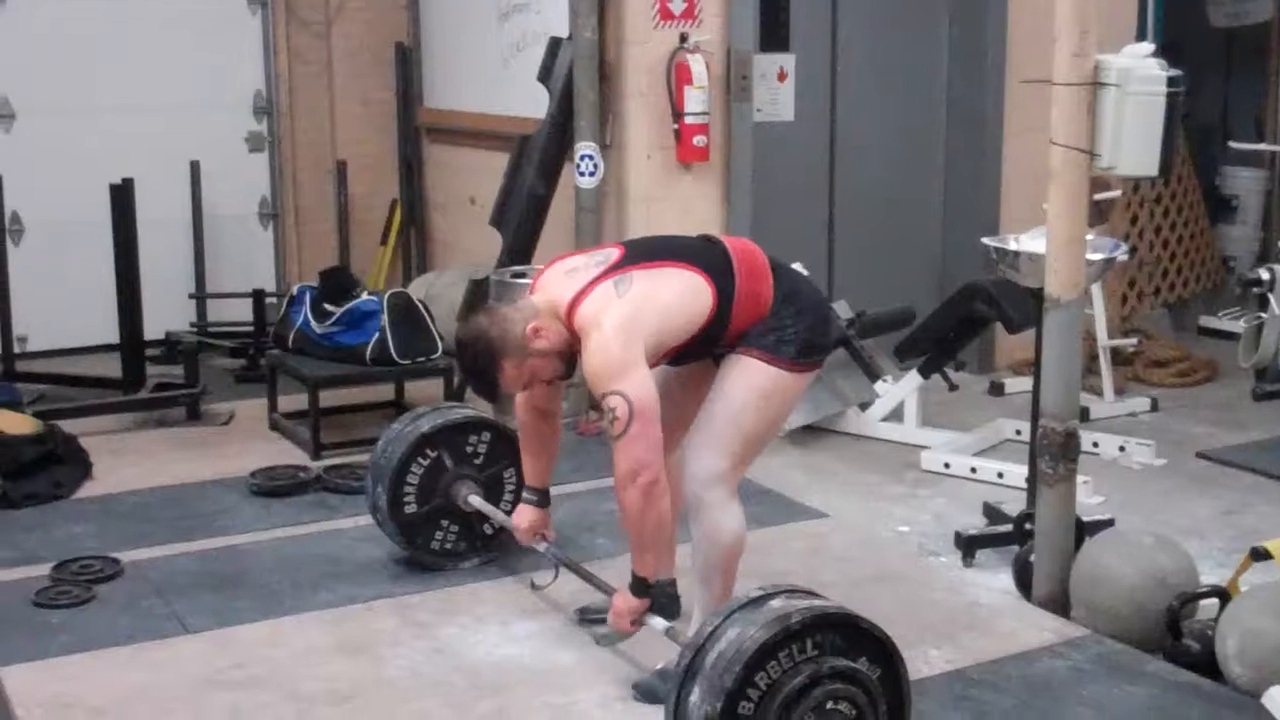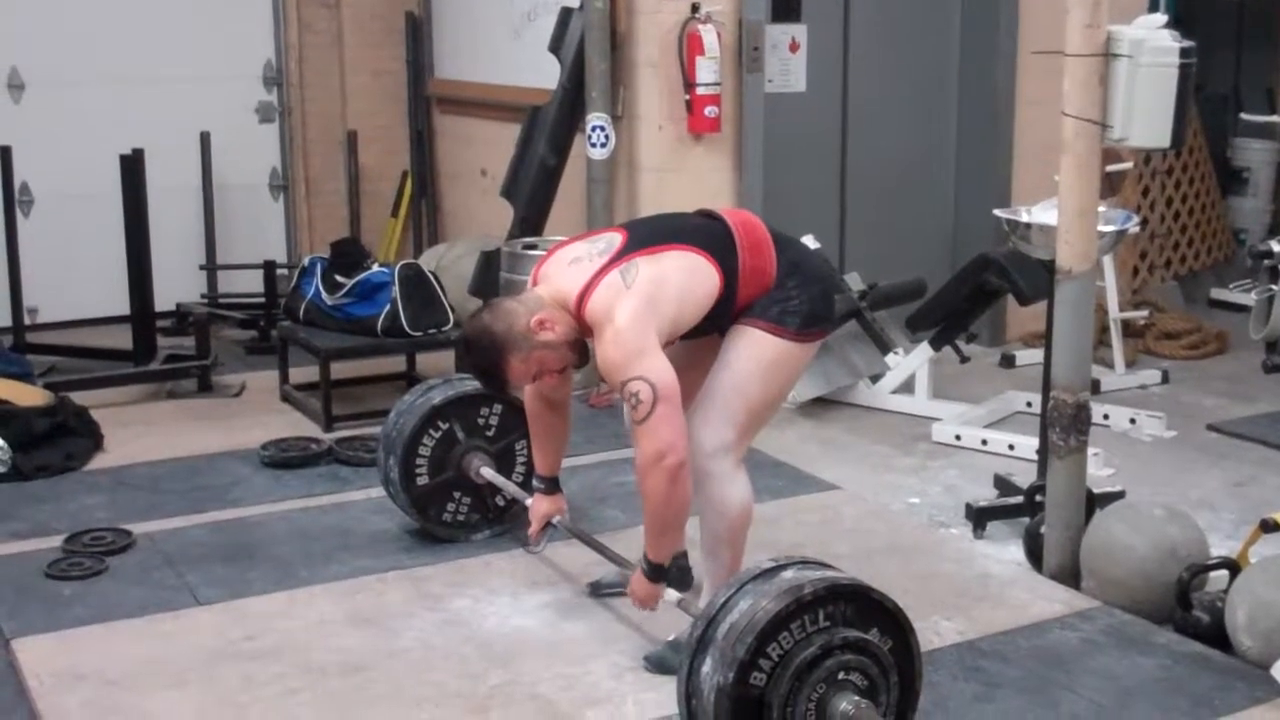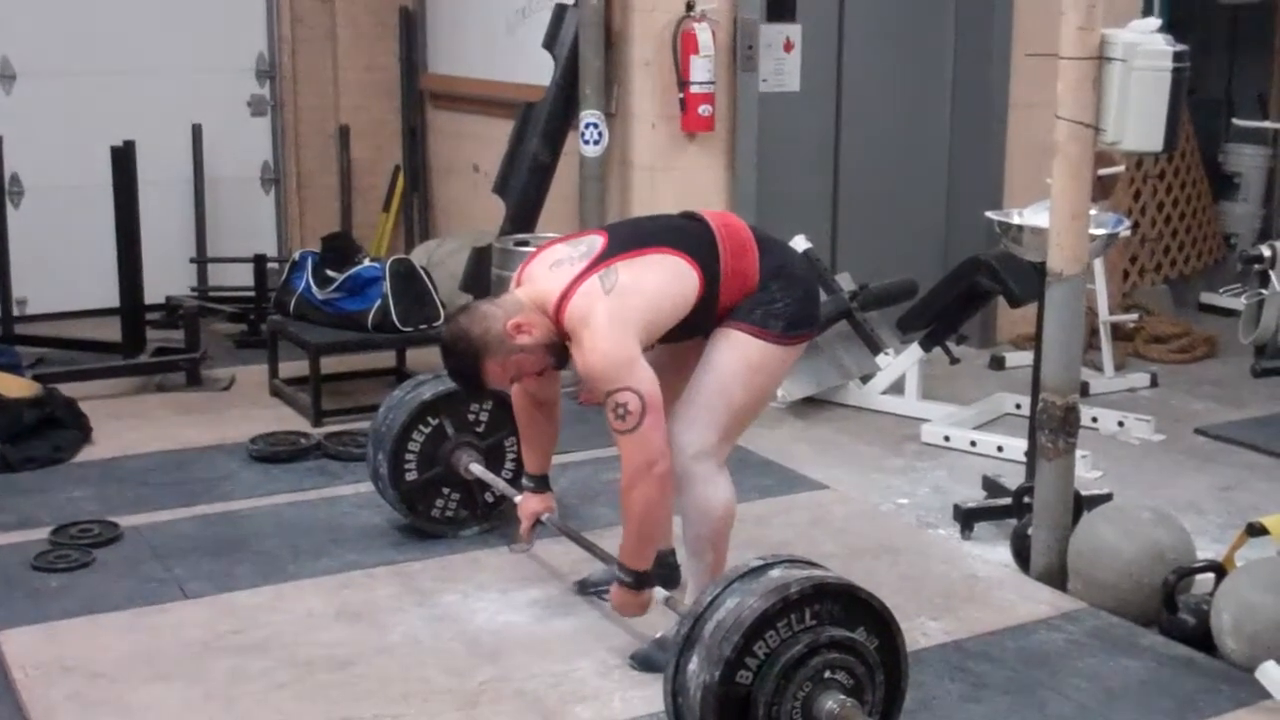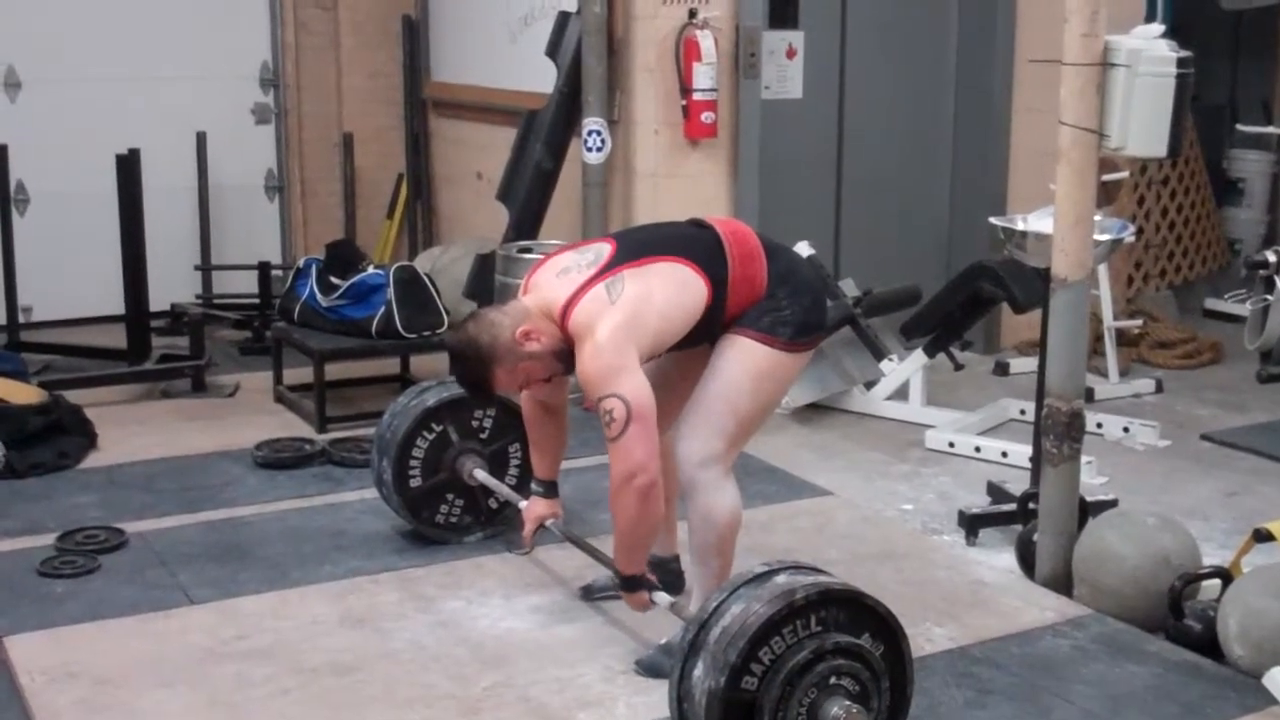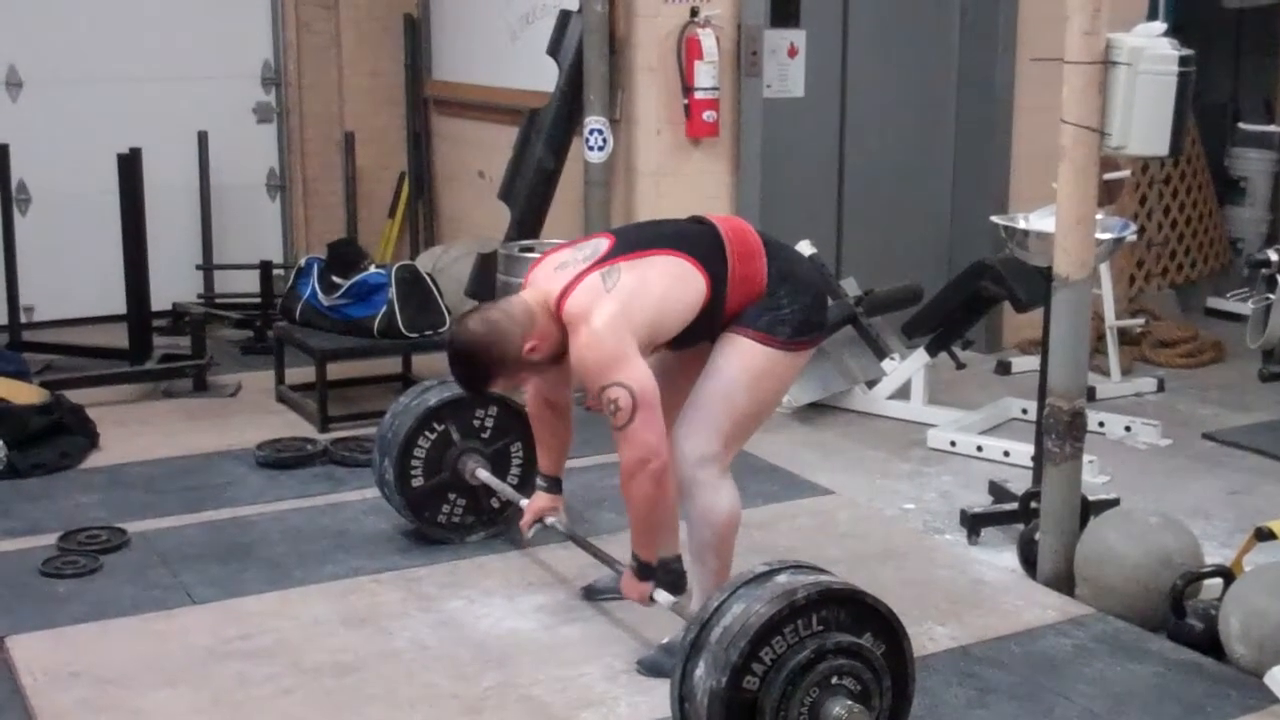
dt=1s
person 1, frame 1
left shoulder: (606, 338)
right shoulder: (540, 301)
left elbow: (640, 475)
right elbow: (537, 408)
left wrist: (638, 587)
right wrist: (534, 498)
left hip: (784, 320)
right hip: (723, 312)
left knee: (705, 477)
right knee: (645, 440)
right ankle: (662, 591)
person 1, frame 2
left shoulder: (618, 327)
right shoulder: (541, 290)
left elbow: (666, 457)
right elbow: (546, 397)
left wrist: (654, 571)
right wrist: (546, 486)
left hip: (789, 290)
right hip: (732, 279)
left knee: (710, 446)
right knee: (650, 417)
right ankle: (672, 560)
person 1, frame 3
left shoulder: (599, 334)
right shoulder: (523, 290)
left elbow: (651, 466)
right elbow: (535, 396)
left wrist: (632, 580)
right wrist: (536, 484)
left hip: (772, 293)
right hip: (715, 279)
left knee: (693, 449)
right knee: (632, 418)
right ankle: (659, 560)
person 1, frame 4
left shoulder: (600, 341)
right shoulder: (532, 297)
left elbow: (638, 476)
right elbow: (544, 403)
left wrist: (629, 578)
right wrist: (544, 488)
left hip: (780, 298)
right hip: (720, 283)
left knee: (699, 457)
right knee: (639, 424)
right ankle: (662, 564)
person 1, frame 5
left shoulder: (595, 333)
right shoulder: (535, 293)
left elbow: (647, 461)
right elbow: (549, 398)
left wrist: (643, 567)
right wrist: (548, 485)
left hip: (780, 300)
right hip: (722, 285)
left knee: (696, 457)
right knee: (643, 423)
right ankle: (669, 567)
